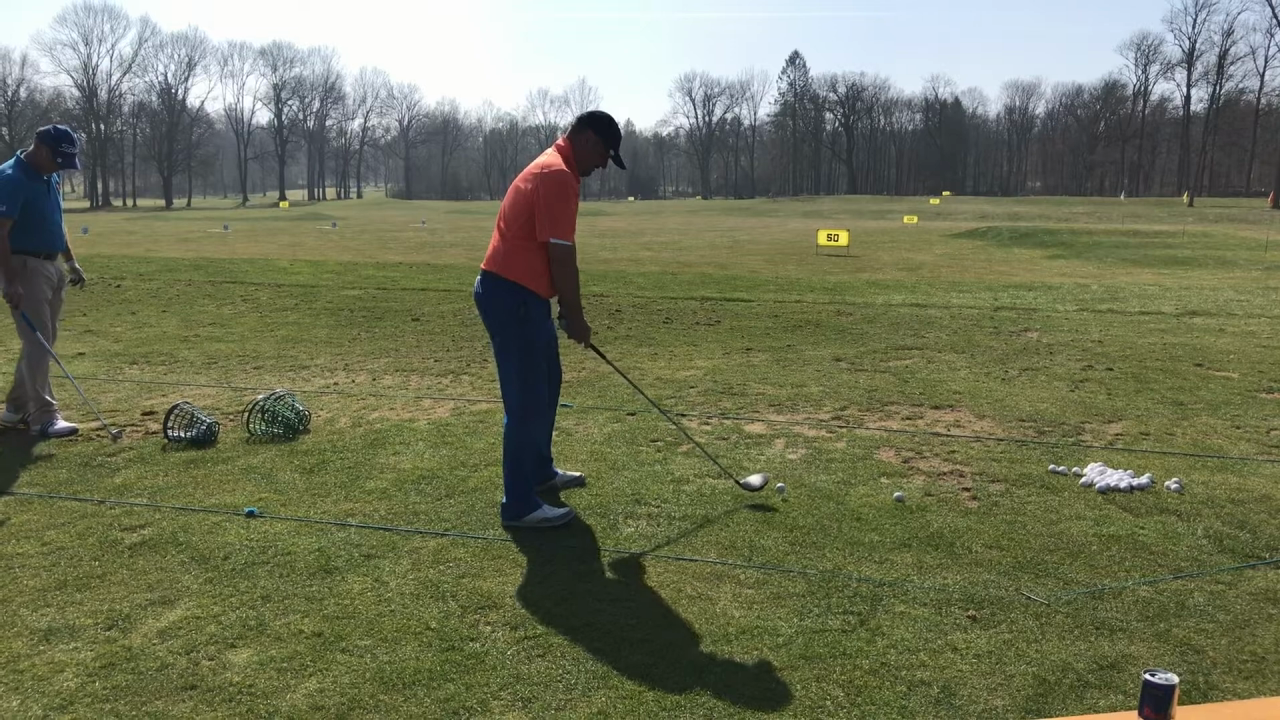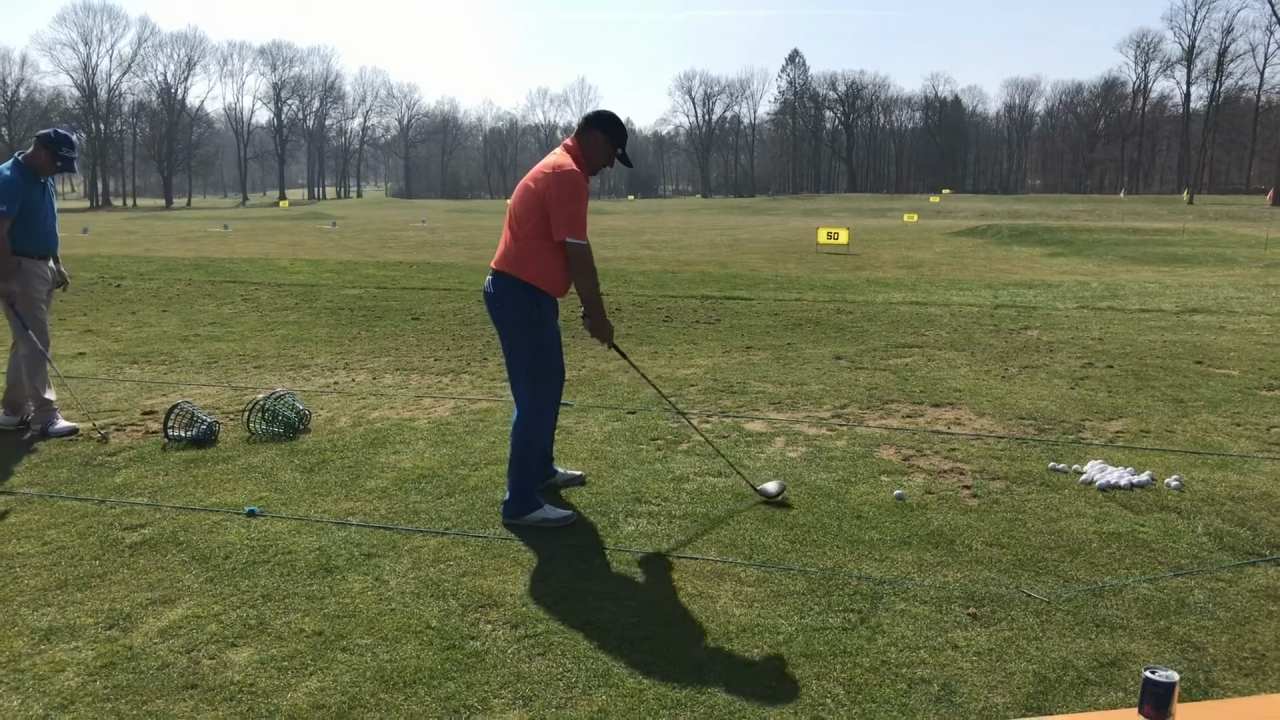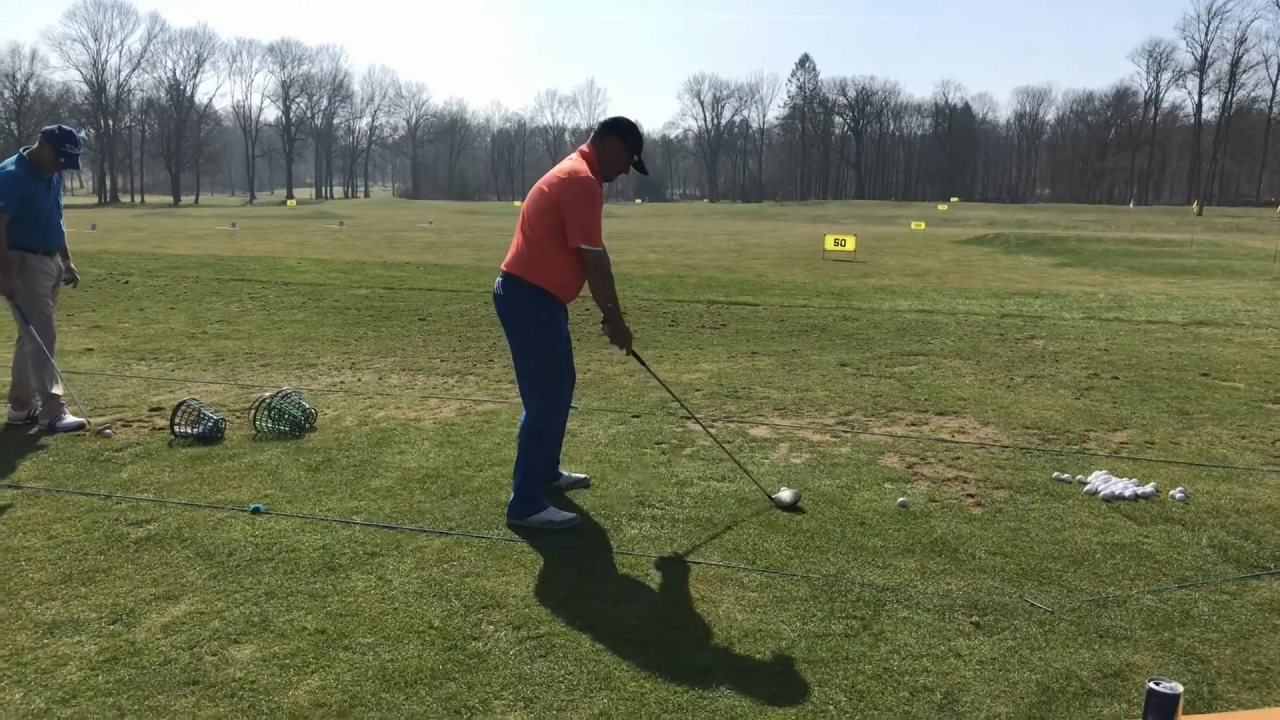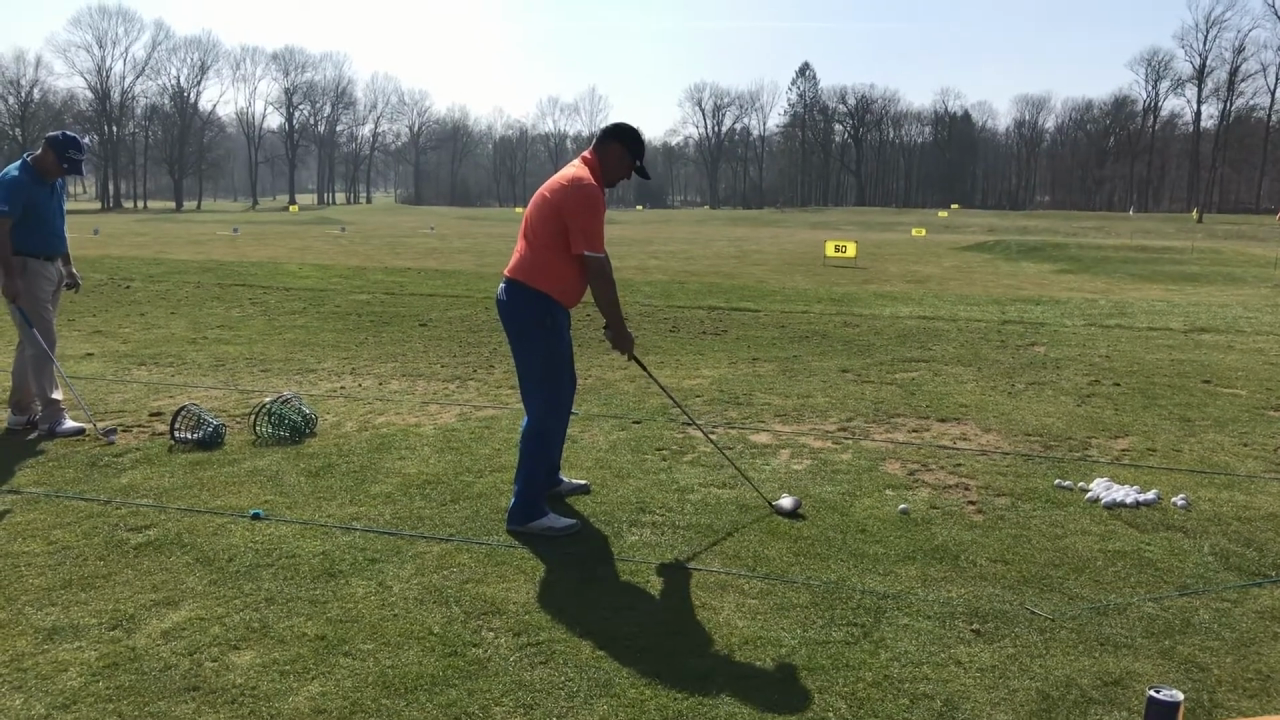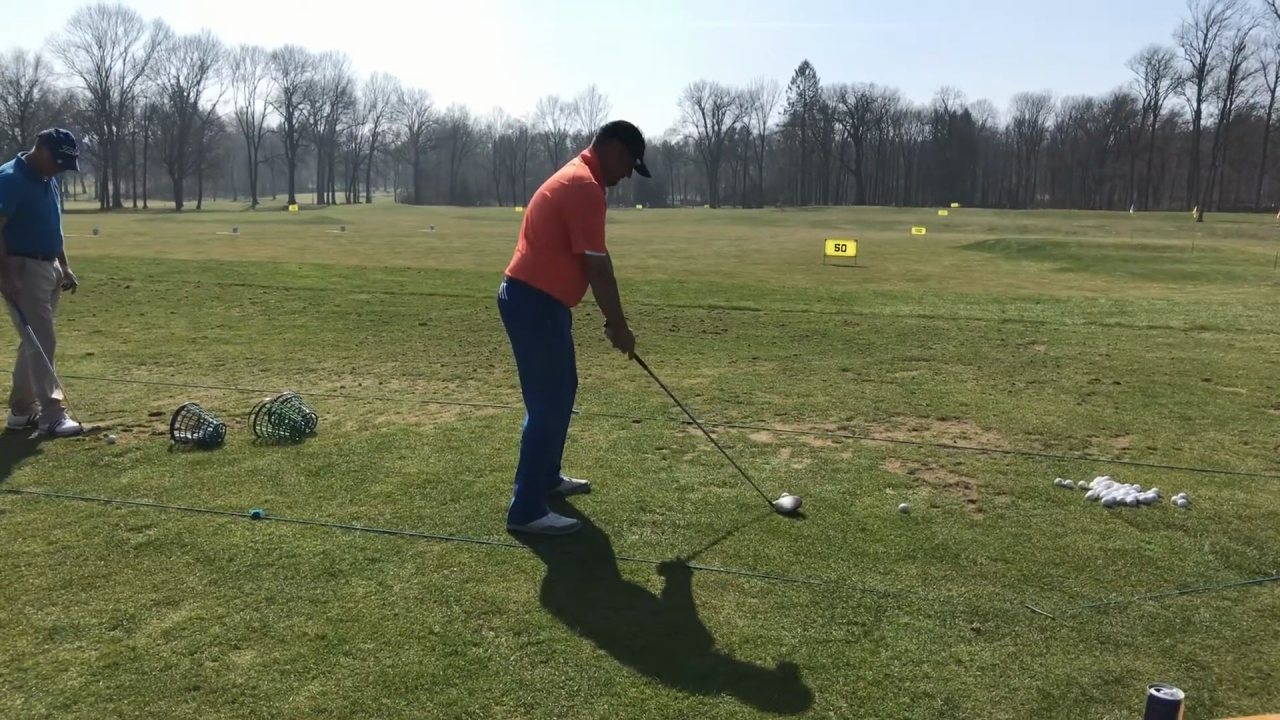
dt=0.7s
person 1, frame 1
left shoulder: (552, 169)
right shoulder: (558, 176)
left elbow: (553, 253)
right elbow: (561, 257)
left wrist: (567, 310)
right wrist: (576, 317)
left hip: (521, 294)
right hip: (511, 296)
left knee: (545, 384)
right knee: (526, 398)
left ankle: (539, 470)
right ankle: (519, 503)
person 1, frame 2
left shoulder: (558, 167)
right shoulder: (568, 175)
left elbow: (564, 253)
right elbow: (578, 256)
left wrist: (590, 310)
right wrist: (598, 315)
left hip: (522, 292)
right hip: (522, 295)
left knee: (546, 386)
right knee: (536, 395)
left ankle: (540, 469)
right ankle: (521, 502)
person 1, frame 3
left shoulder: (574, 173)
right shoulder: (583, 182)
left elbow: (585, 258)
right elbow: (595, 263)
left wrist: (609, 315)
right wrist: (616, 321)
left hip: (534, 295)
right hip: (530, 298)
left knee: (557, 387)
right knee: (545, 397)
left ankle: (545, 470)
right ankle: (526, 503)
person 1, frame 4
left shoulder: (576, 179)
right shoulder: (585, 188)
left elbow: (588, 264)
right elbow: (597, 268)
left wrist: (612, 322)
right wrist: (618, 327)
left hip: (535, 300)
right hip: (533, 303)
left knee: (558, 394)
right knee: (547, 404)
left ankle: (546, 476)
right ankle: (526, 509)
person 1, frame 5
left shoulder: (575, 177)
right shoulder: (585, 187)
left elbow: (587, 263)
right elbow: (598, 267)
left wrist: (612, 320)
right wrist: (619, 326)
left hip: (536, 298)
right hip: (534, 302)
left knee: (559, 392)
right knee: (548, 403)
left ankle: (546, 476)
right ankle: (526, 508)
person 2, frame 1
left shoulder: (51, 177)
left wrist: (70, 261)
left hip: (50, 266)
left knee: (43, 341)
right knee: (37, 343)
right ankle: (43, 415)
person 2, frame 2
left shoulder: (43, 179)
left wrist: (57, 264)
left hip: (41, 266)
left knee: (27, 341)
right knee: (34, 342)
right ankle: (44, 415)
person 2, frame 3
left shoulder: (52, 176)
left wrist: (66, 260)
left hip: (49, 262)
left knee: (32, 337)
right knee: (41, 337)
right ankle: (51, 410)
person 2, frame 4
left shoulder: (56, 181)
left wrist: (68, 265)
left hip: (51, 266)
left knee: (32, 342)
right knee: (41, 342)
right ankle: (51, 415)
person 2, frame 5
left shoulder: (50, 181)
left wrist: (65, 266)
left hip: (49, 267)
left knee: (35, 341)
right knee: (41, 342)
right ankle: (52, 415)
